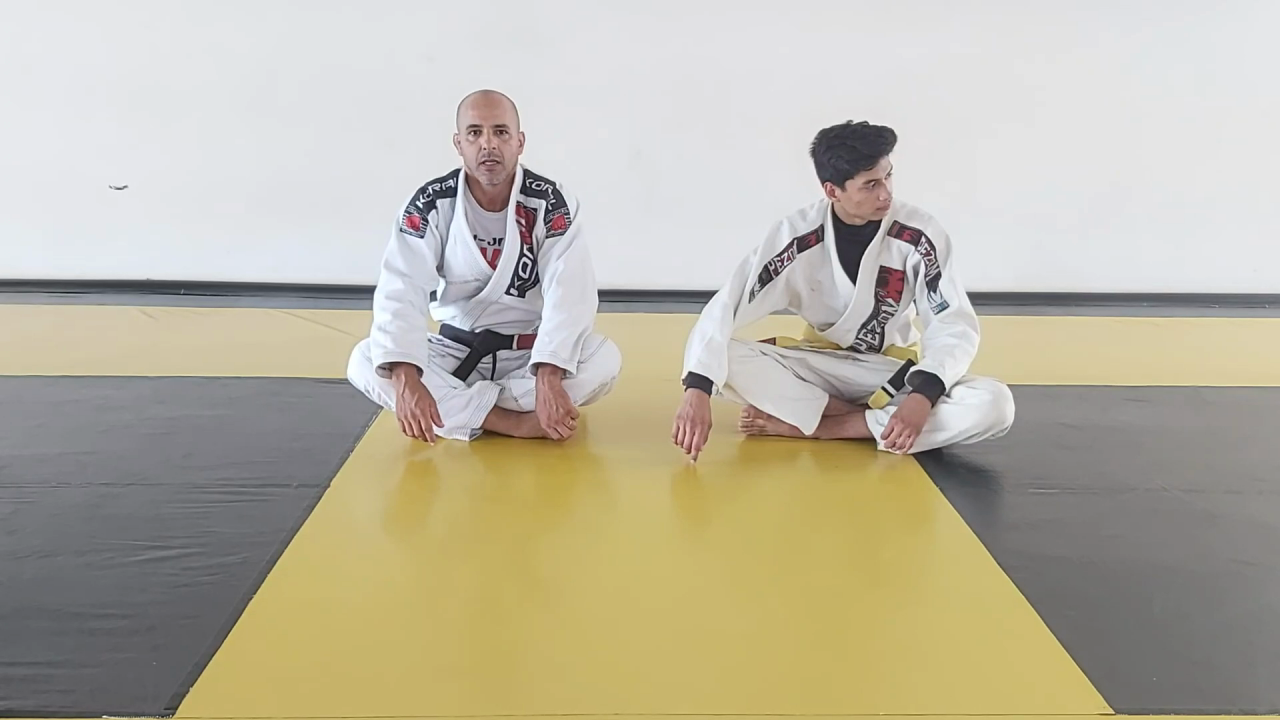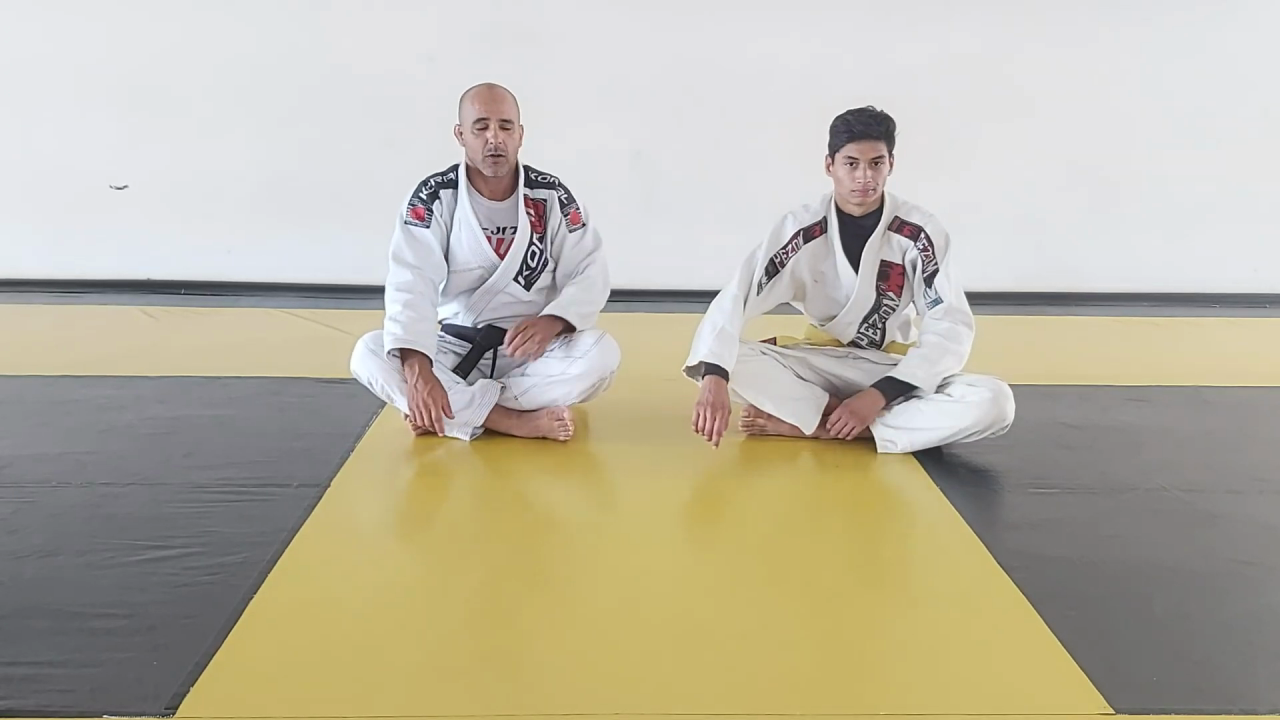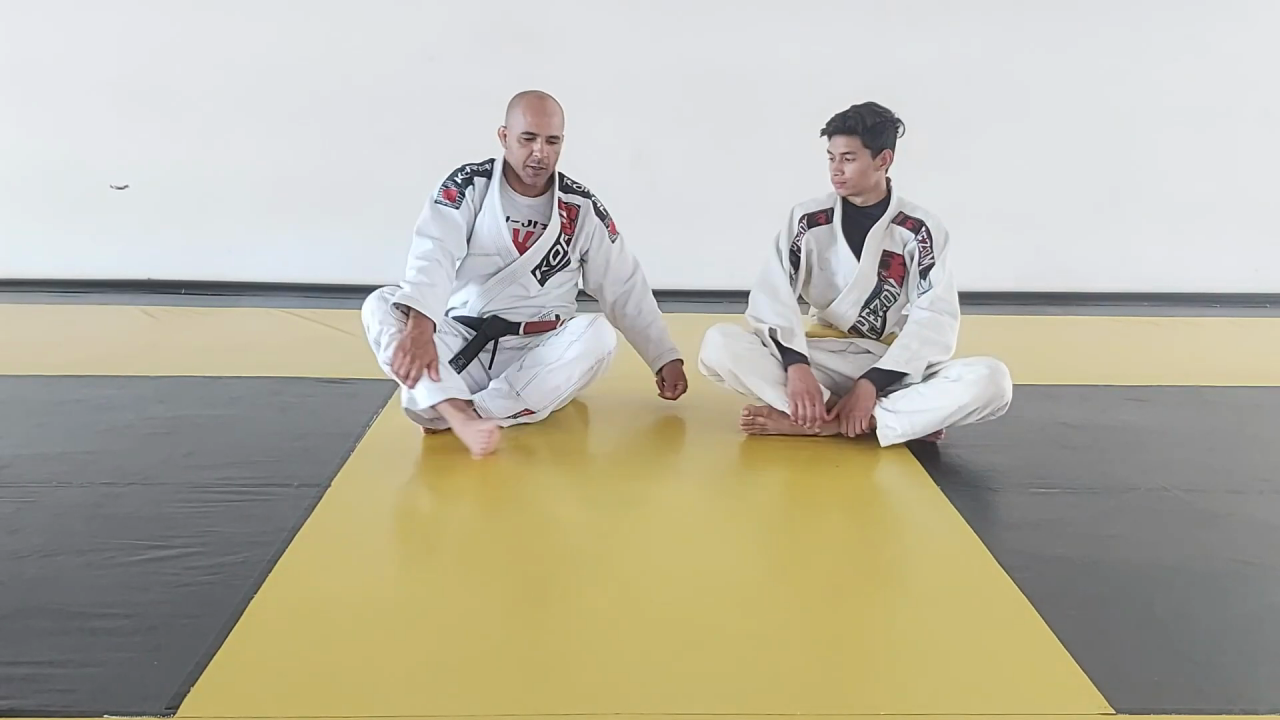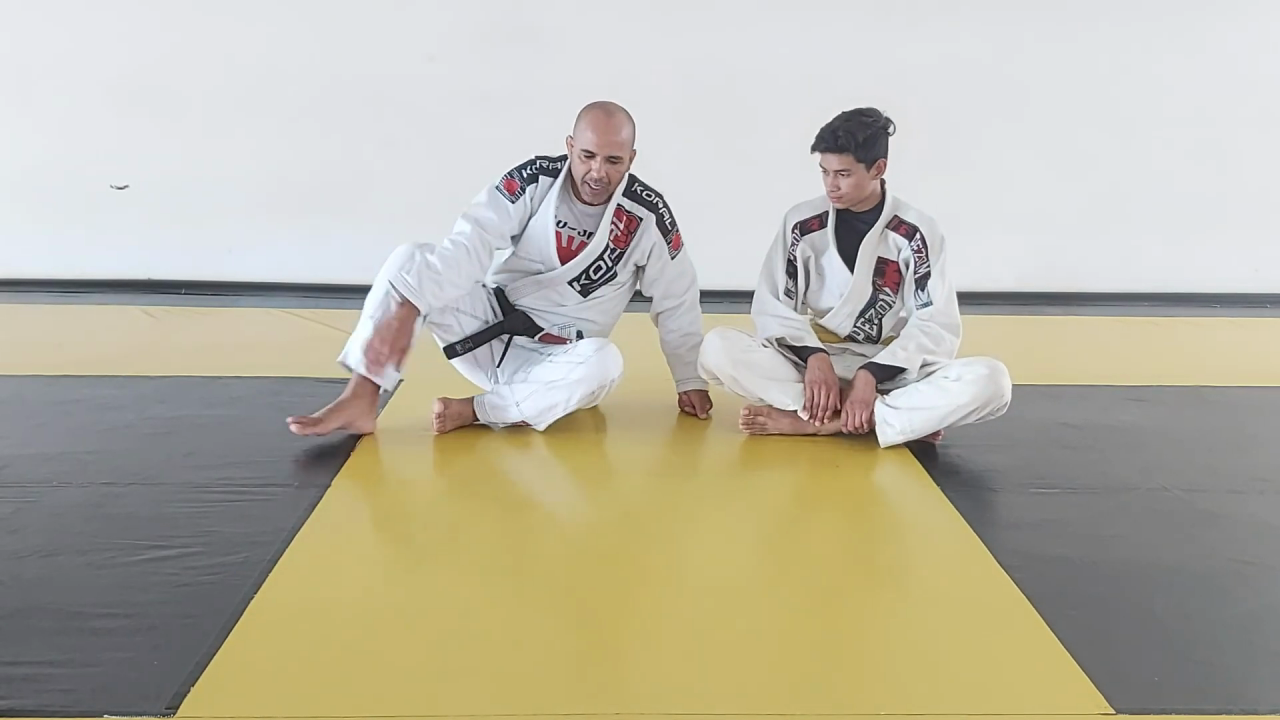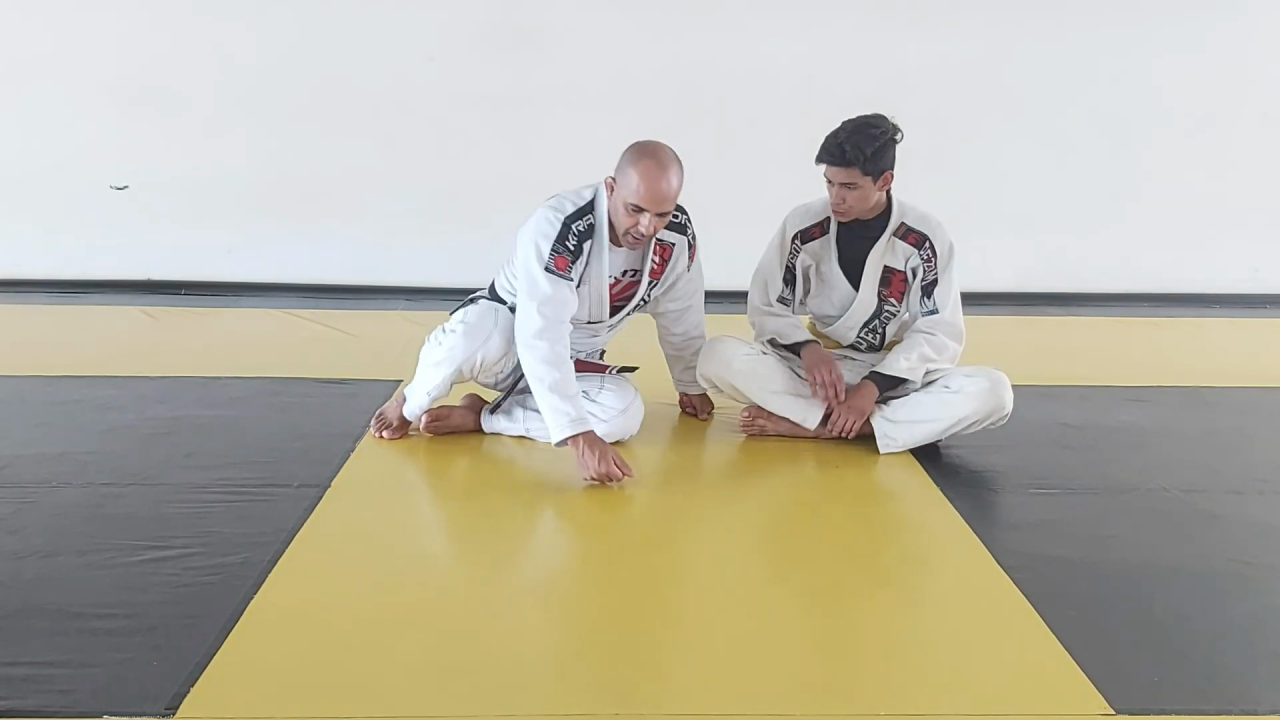
dt=0.7s
person 1, frame 1
left shoulder: (552, 203)
right shoulder: (430, 206)
left elbow: (569, 296)
right elbow: (400, 292)
left wrist: (549, 380)
right wrist: (406, 380)
left hip: (531, 352)
right hip: (456, 350)
left knee: (603, 360)
right knee: (365, 362)
left ankle: (456, 410)
right ankle: (515, 421)
person 1, frame 2
left shoulder: (552, 197)
right shoulder: (433, 198)
left elbow: (590, 274)
right elbow: (411, 286)
left wrist: (552, 322)
right wrist: (418, 369)
left hip: (536, 349)
right hip: (458, 349)
left knee: (601, 355)
right knee: (370, 355)
left ankle: (459, 413)
right ankle: (514, 420)
person 1, frame 3
left shoulder: (581, 207)
right shoulder: (467, 185)
left elbow: (624, 288)
right elbow: (432, 260)
left wrist: (666, 357)
right wrist: (419, 325)
left hip: (539, 356)
right hip: (463, 348)
left knee: (598, 336)
right knee: (384, 306)
left ankle: (469, 409)
right ankle: (462, 423)
person 1, frame 4
left shoulder: (648, 215)
right shoulder: (533, 180)
left elbow: (676, 301)
right elbow: (468, 248)
left wrist: (690, 381)
right wrist: (405, 310)
left hip: (556, 358)
right hip: (492, 328)
left knee: (602, 364)
right knee: (411, 260)
left ankle: (476, 411)
right ankle: (360, 402)
person 1, frame 5
left shoulder: (677, 234)
right shoulder: (556, 225)
left elbow: (680, 314)
right elbow: (539, 341)
left wrist: (689, 386)
right wrist: (582, 438)
left hip: (574, 358)
right hip: (508, 330)
left knee: (624, 412)
right knee: (476, 333)
left ankle: (478, 416)
right ankle: (411, 404)
person 2, frame 1
left shoulder: (919, 234)
right shoulder: (796, 235)
left elbow: (954, 326)
right elbow: (725, 308)
left wrist: (923, 397)
right wrist: (697, 392)
left hip: (892, 372)
right hip: (819, 368)
left knee: (993, 404)
right knee: (727, 360)
left ankle: (805, 424)
right ankle: (852, 416)
person 2, frame 2
left shoulder: (920, 231)
right shoulder: (800, 228)
left elbow: (949, 325)
right elbow: (734, 300)
left wrist: (881, 394)
right wrist: (713, 377)
left hip: (893, 373)
right hip: (820, 365)
left knee: (994, 403)
right knee: (729, 364)
left ankle: (808, 423)
person 2, frame 3
left shoulder: (921, 229)
right shoulder: (807, 218)
left elbow: (934, 319)
right elbow: (774, 296)
left wrist: (872, 381)
right wrist: (797, 365)
left hip: (891, 367)
right hip: (819, 358)
left knee: (990, 382)
right knee: (719, 345)
left ankle: (804, 420)
person 2, frame 4
left shoulder: (918, 232)
right shoulder: (802, 222)
left elbow: (936, 327)
right elbow: (773, 306)
left wrist: (871, 374)
right wrist: (814, 357)
left hip: (892, 368)
right hip: (816, 360)
left knee: (990, 382)
right knee: (718, 349)
left ankle: (811, 419)
person 2, frame 5
left shoulder: (925, 236)
right shoulder: (803, 224)
left elbow: (938, 333)
right elbow: (767, 307)
left wrist: (873, 385)
right wrist: (807, 348)
left hip: (893, 371)
right hip: (818, 364)
left knee: (993, 392)
right knee: (717, 358)
left ankle: (810, 421)
